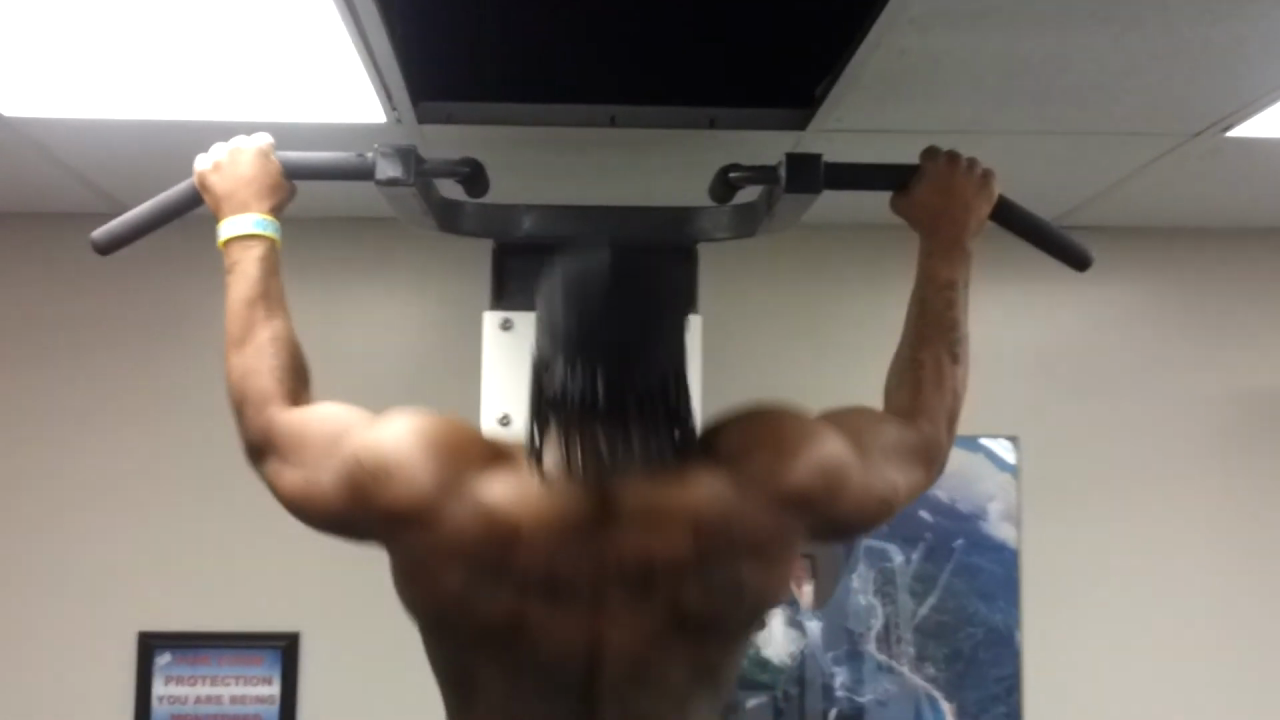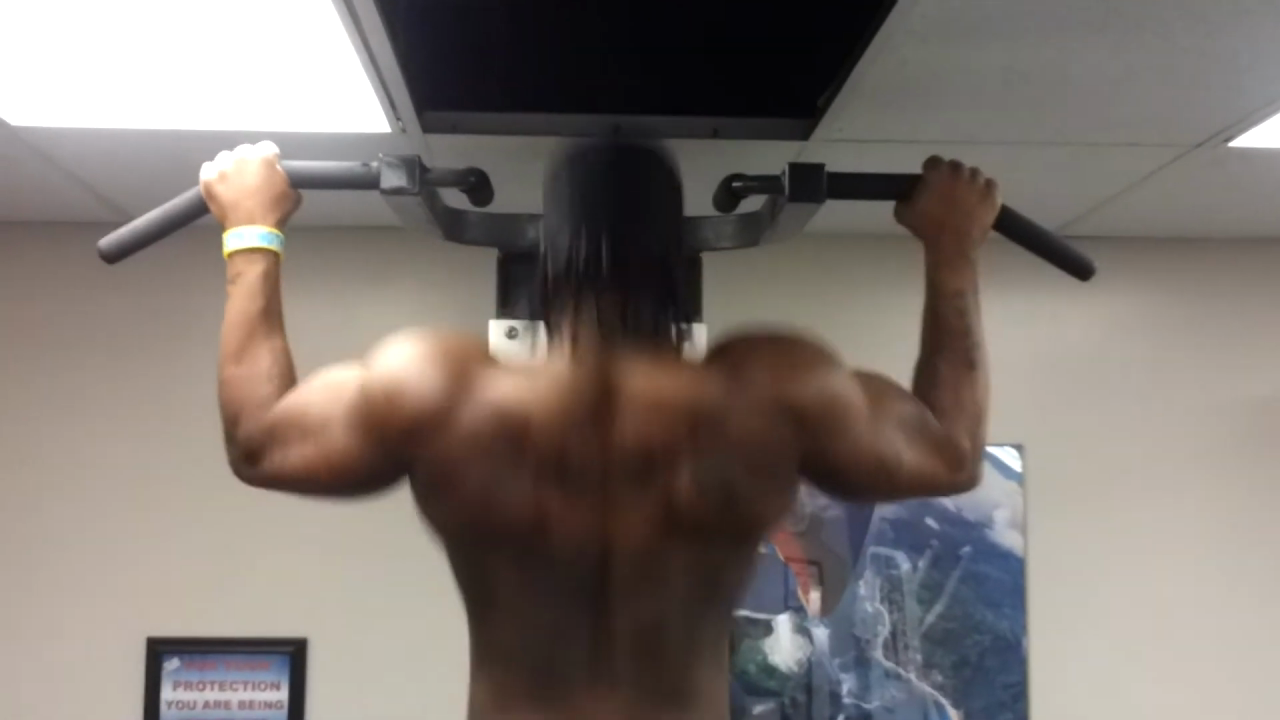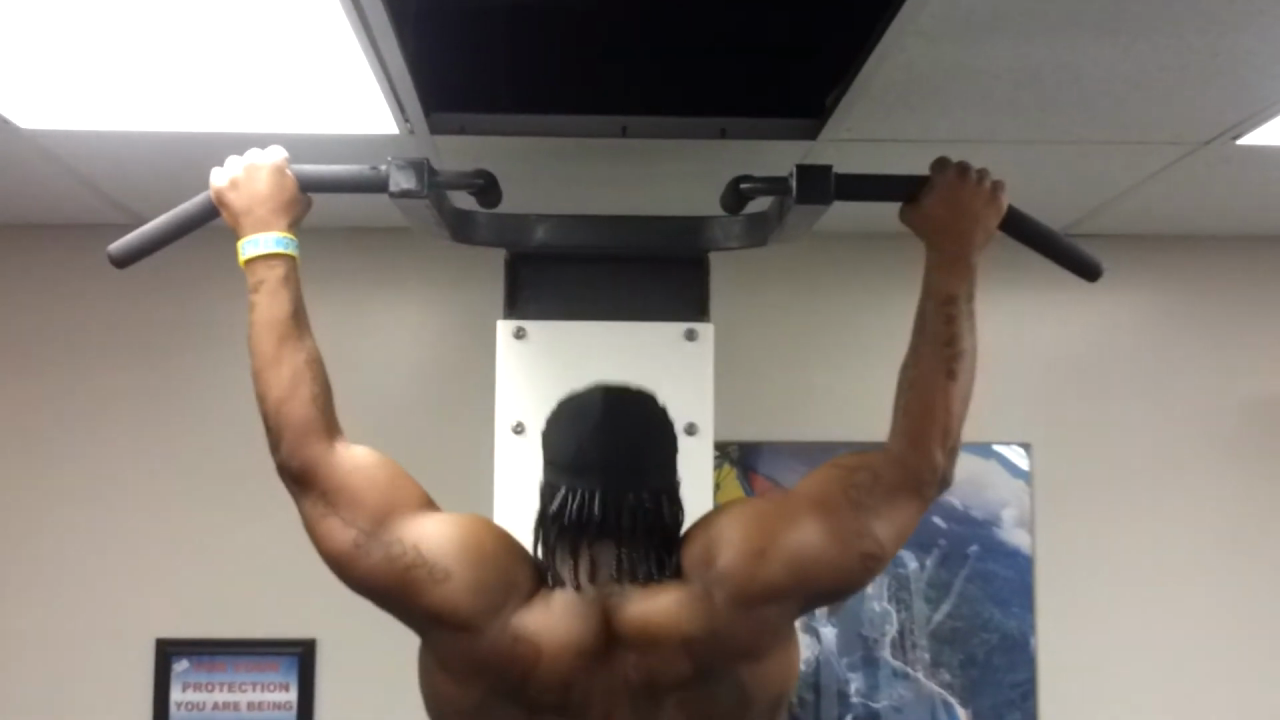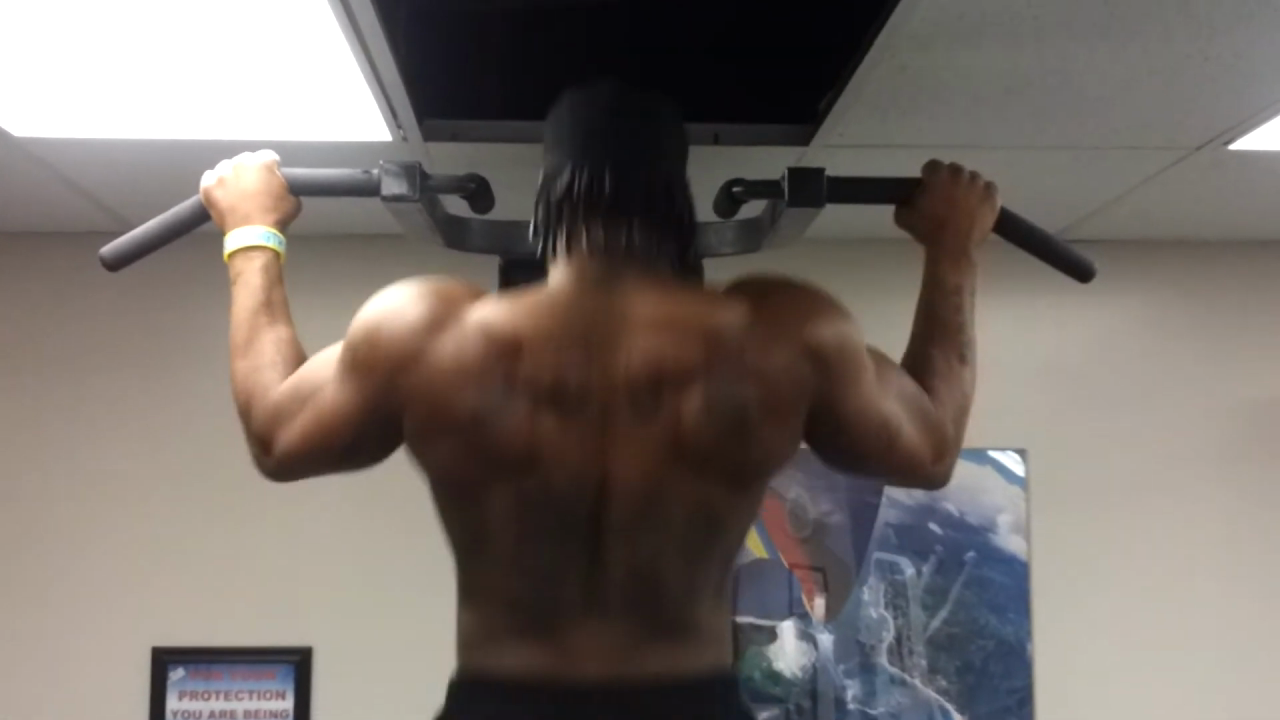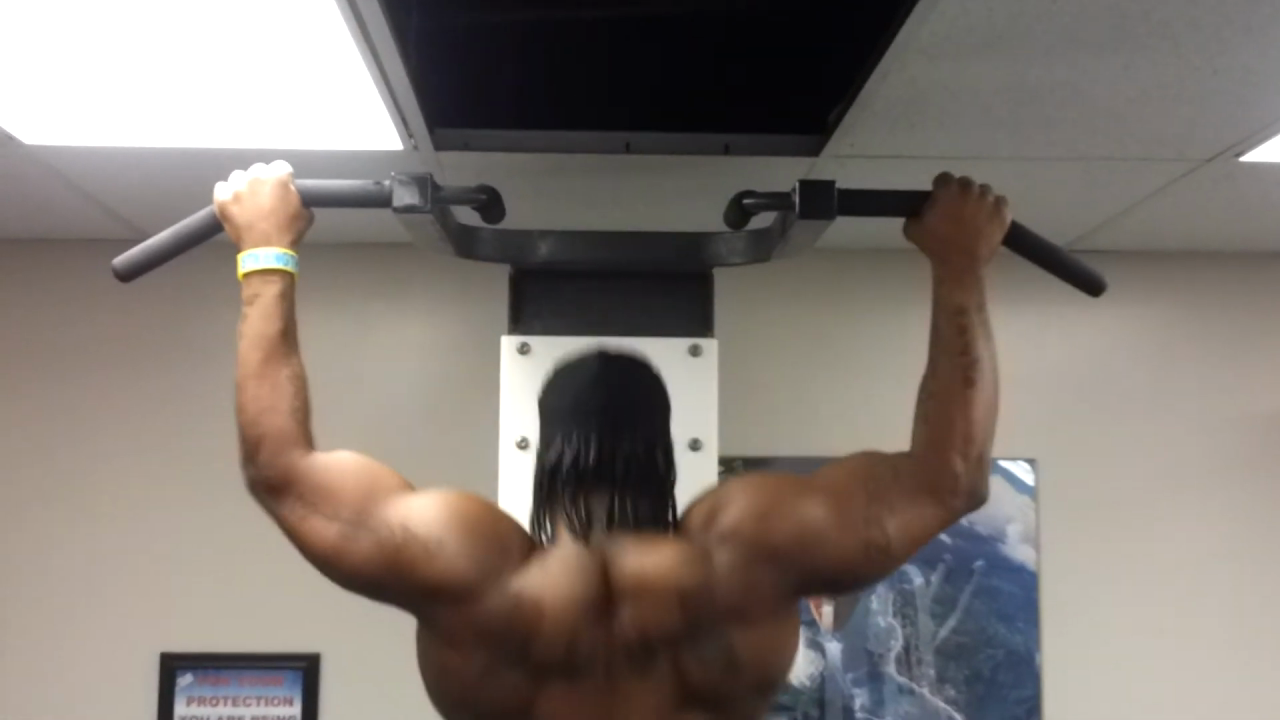
dt=0.5s
person 1, frame 1
left shoulder: (441, 496)
right shoulder: (756, 500)
left elbow: (270, 425)
right elbow: (920, 438)
left wrist: (247, 223)
right wrist: (946, 243)
person 1, frame 2
left shoulder: (438, 390)
right shoulder: (771, 390)
left elbow: (255, 436)
right elbow: (952, 451)
left wrist: (251, 233)
right wrist: (951, 251)
person 1, frame 3
left shoulder: (476, 610)
right shoulder: (738, 602)
left elbow: (305, 452)
right elbow: (920, 461)
left wrist: (268, 240)
right wrist: (951, 253)
person 1, frame 4
left shoulder: (424, 331)
right shoulder: (782, 335)
left elbow: (273, 438)
right elbow: (930, 451)
left wrist: (253, 233)
right wrist: (951, 249)
person 1, frame 5
left shoulder: (471, 576)
right shoulder: (742, 567)
left elbow: (276, 466)
right elbow: (952, 474)
left wrist: (266, 255)
right wrist: (958, 267)
